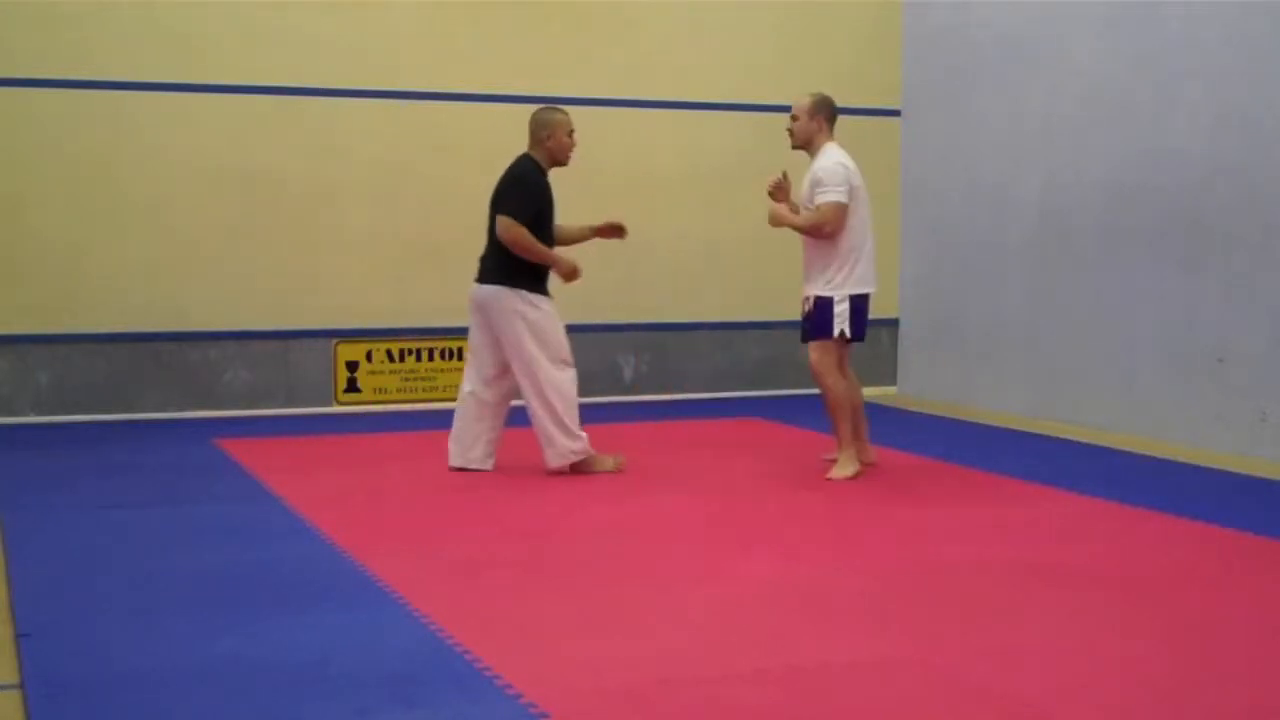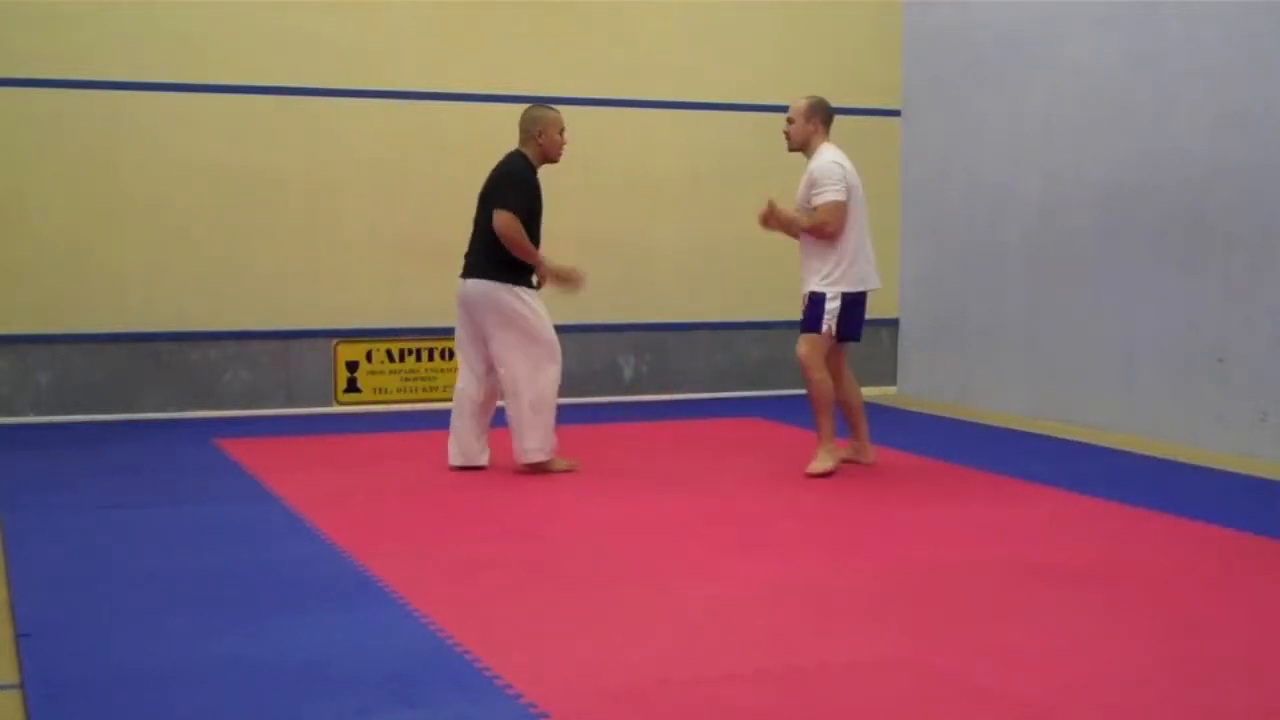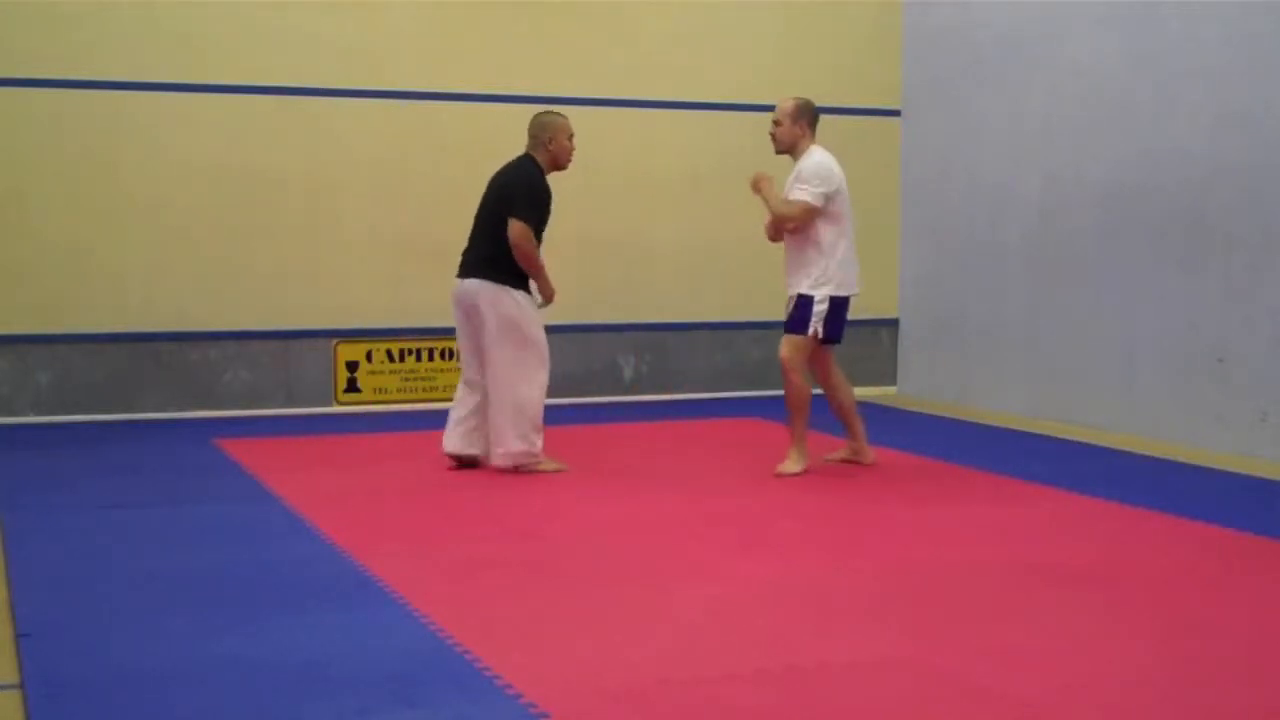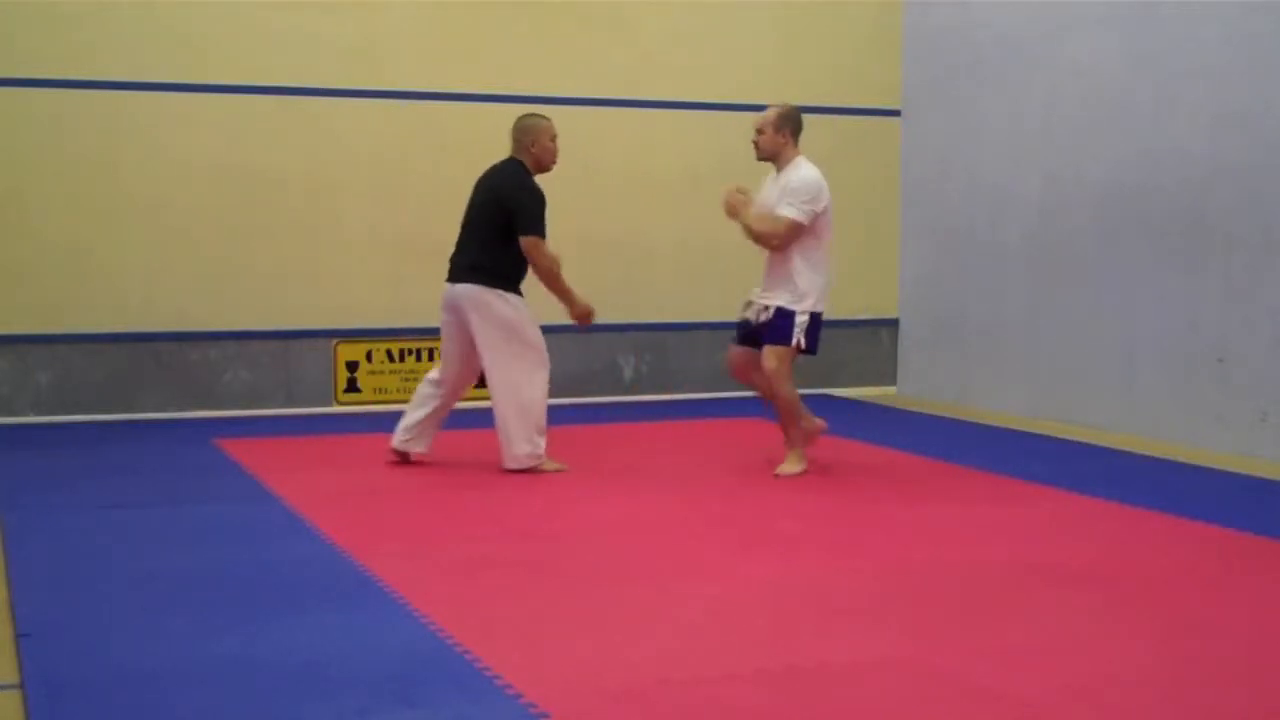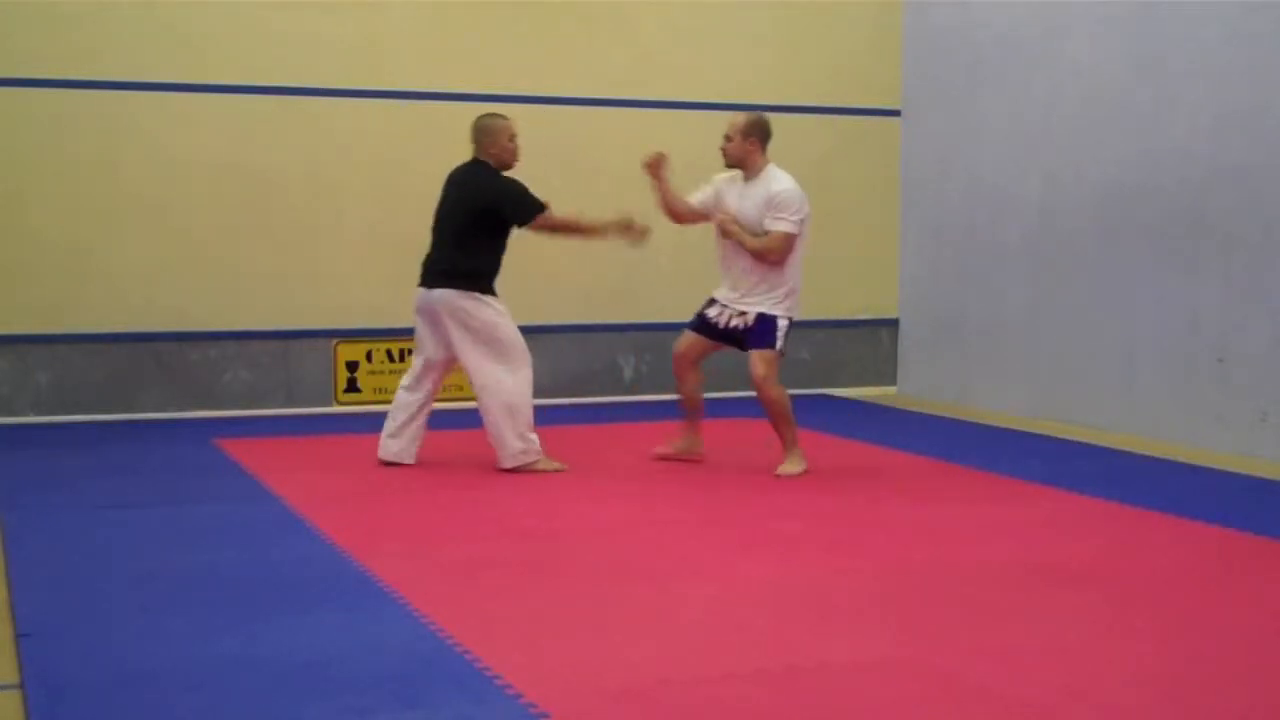
dt=0.2s
person 1, frame 1
left shoulder: (830, 166)
right shoulder: (825, 165)
left elbow: (828, 226)
left wrist: (785, 217)
right wrist: (788, 205)
left hip: (838, 288)
right hip: (829, 286)
left knee: (822, 363)
right knee: (836, 366)
left ankle: (849, 453)
right ankle: (861, 447)
person 1, frame 2
left shoulder: (826, 165)
right shoulder: (823, 165)
left elbow: (829, 226)
left wrist: (791, 219)
right wrist: (783, 221)
left hip: (837, 284)
right hip: (832, 283)
left knee: (809, 357)
right knee: (833, 364)
left ankle: (827, 448)
right ankle: (861, 446)
person 1, frame 3
left shoulder: (815, 166)
right shoulder: (809, 166)
left elbow: (791, 219)
left wrist: (766, 191)
right wrist: (776, 230)
left hip: (822, 286)
right hip: (814, 285)
left knee: (790, 359)
right knee: (822, 366)
left ankle: (798, 450)
right ankle: (859, 445)
person 1, frame 4
left shoulder: (805, 181)
right shoulder: (775, 178)
left elbow: (775, 238)
right elbow: (764, 232)
left wrist: (741, 212)
right wrist: (745, 212)
left hip: (797, 299)
right hip: (771, 294)
left knee: (773, 370)
right knee: (739, 363)
left ankle: (797, 451)
right ankle: (807, 424)
person 1, frame 5
left shoulder: (783, 191)
right shoulder: (725, 184)
left elbow: (774, 253)
right elbow: (679, 214)
left wrist: (733, 229)
right wrist: (658, 177)
left hip: (769, 305)
right hip: (730, 298)
left knee: (762, 377)
right knee: (683, 354)
left ankle: (794, 452)
right ankle: (690, 441)
person 2, frame 1
left shoulder: (526, 175)
right shoulder: (526, 177)
left elbow: (544, 235)
right elbow: (508, 232)
left wrist: (594, 232)
right wrist: (556, 261)
left hip: (491, 288)
right hip: (516, 293)
left knee: (486, 377)
right knee: (550, 372)
left ankle: (468, 454)
right ankle: (574, 454)
person 2, frame 2
left shoulder: (513, 170)
right shoulder: (519, 173)
right elbow: (504, 227)
left wrist: (552, 269)
right wrist: (540, 264)
left hip: (476, 283)
right hip: (501, 287)
left knee: (477, 372)
right knee: (538, 364)
left ankle: (466, 453)
right ankle: (536, 453)
person 2, frame 3
left shoulder: (514, 173)
right shoulder: (532, 182)
right elbow: (520, 239)
left wrist: (532, 279)
right wrist: (544, 281)
left hip: (471, 283)
right hip: (499, 288)
left knee: (478, 373)
right knee: (524, 369)
left ankle: (464, 446)
right ankle: (520, 454)
person 2, frame 4
left shoulder: (497, 176)
right shoulder: (525, 190)
right elbow: (536, 254)
right wrist: (572, 301)
left hip: (459, 286)
right hip: (491, 293)
left knee: (454, 371)
right knee: (525, 369)
left ankle: (408, 441)
right ankle: (525, 455)
person 2, frame 5
left shoulder: (461, 179)
right shoulder: (498, 188)
right elbow: (553, 224)
right wrist: (613, 227)
left hip: (431, 291)
right hip: (465, 296)
left knee: (424, 373)
right knee: (509, 368)
left ankle: (394, 447)
right ankle: (521, 454)
